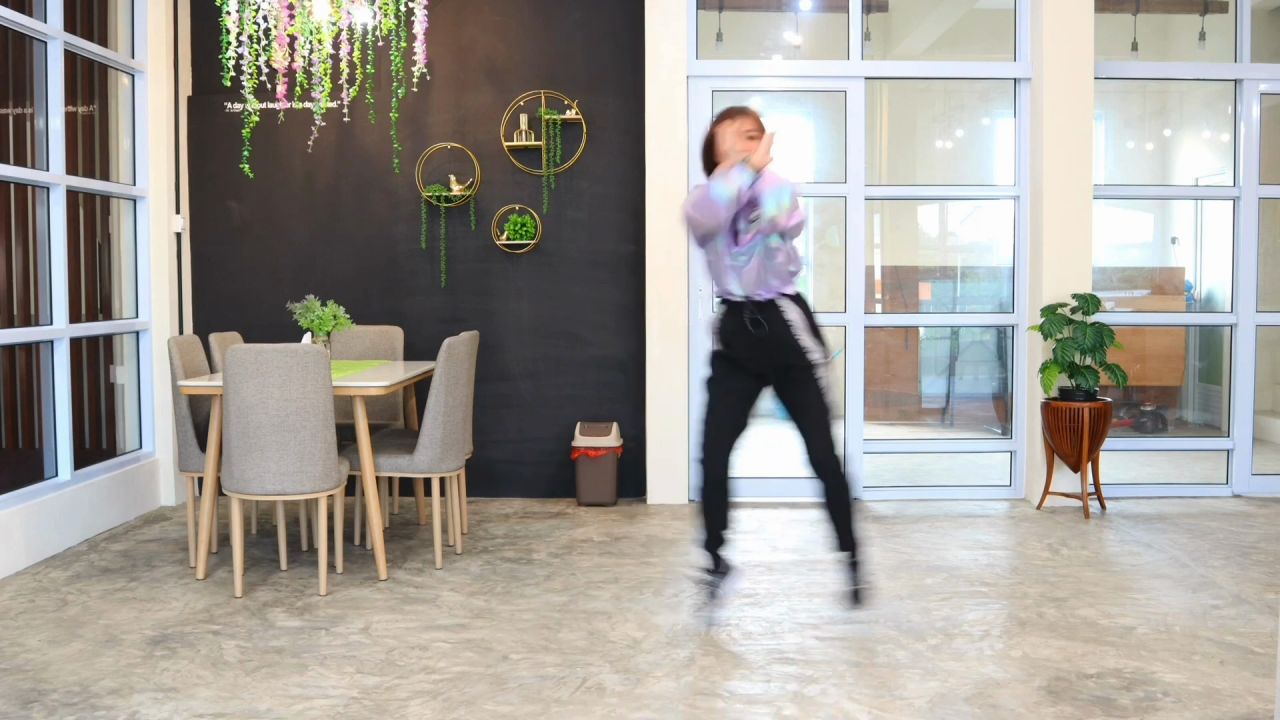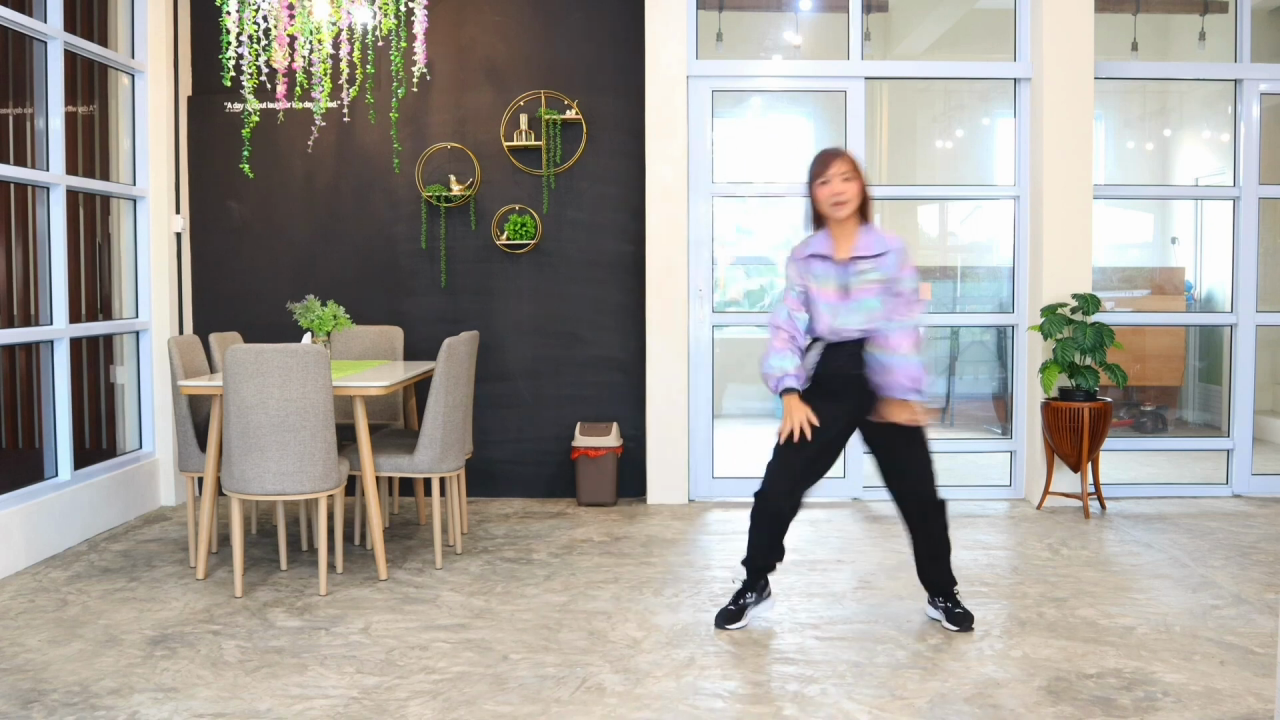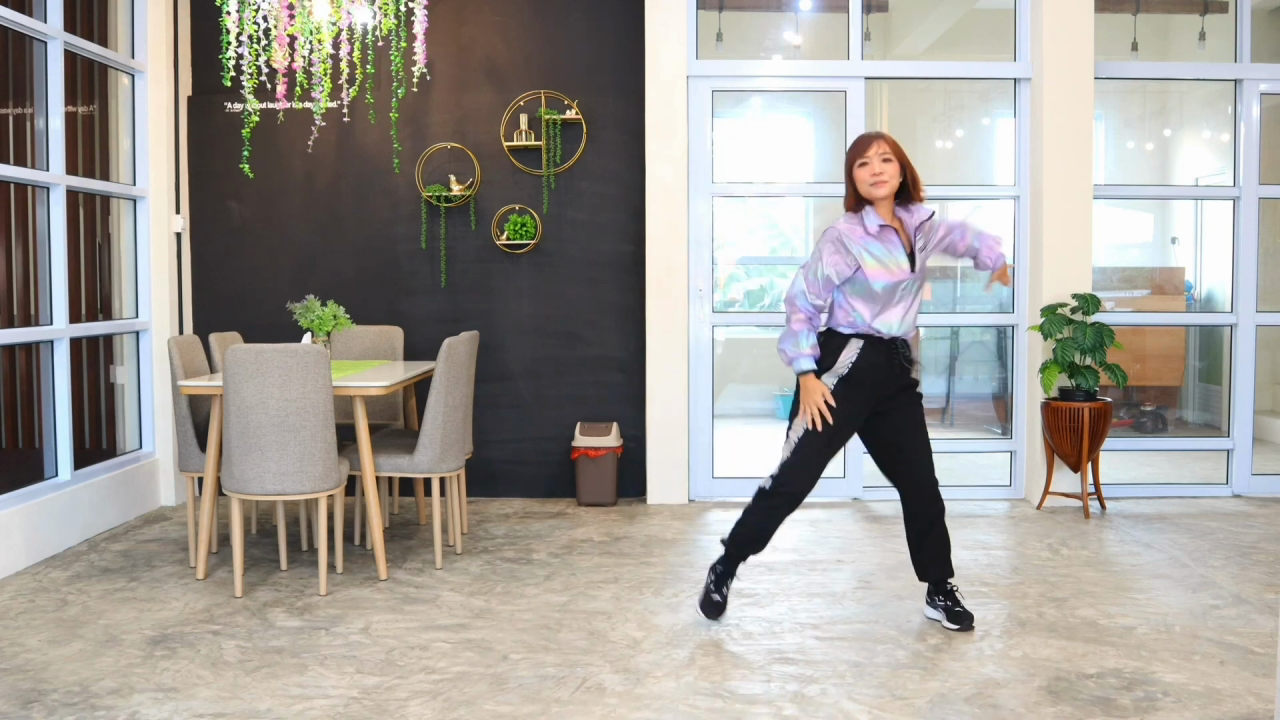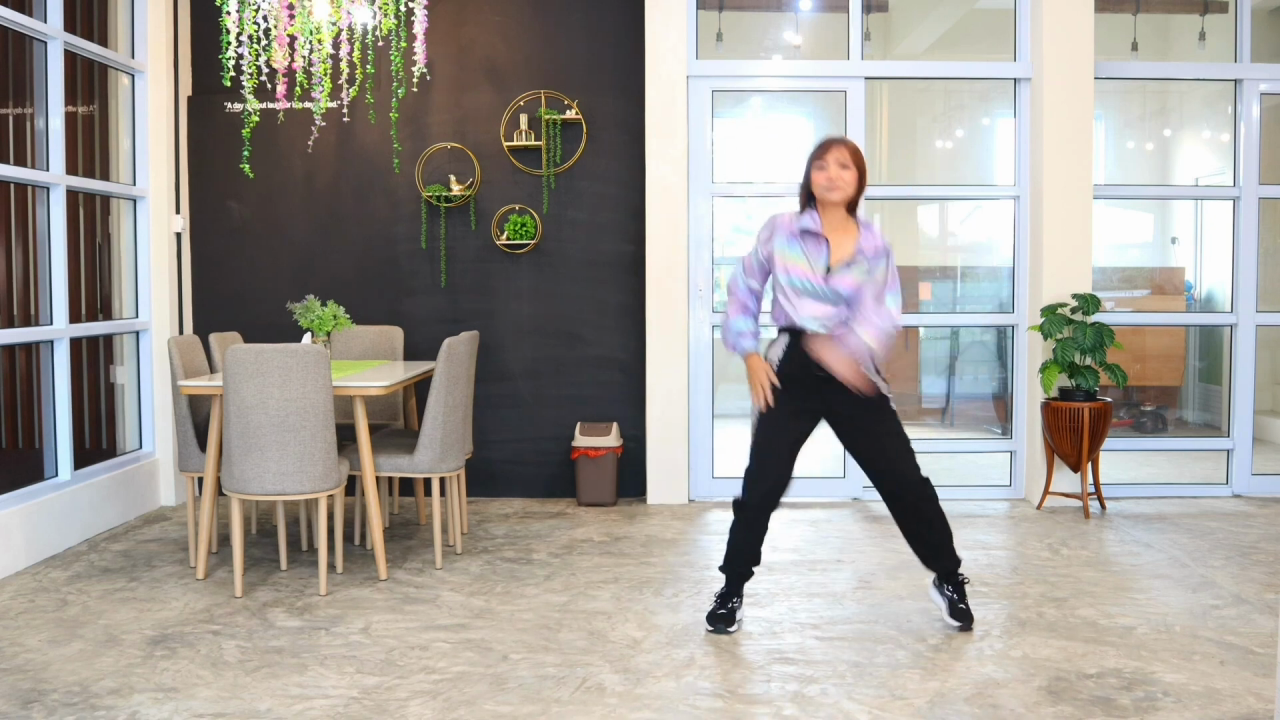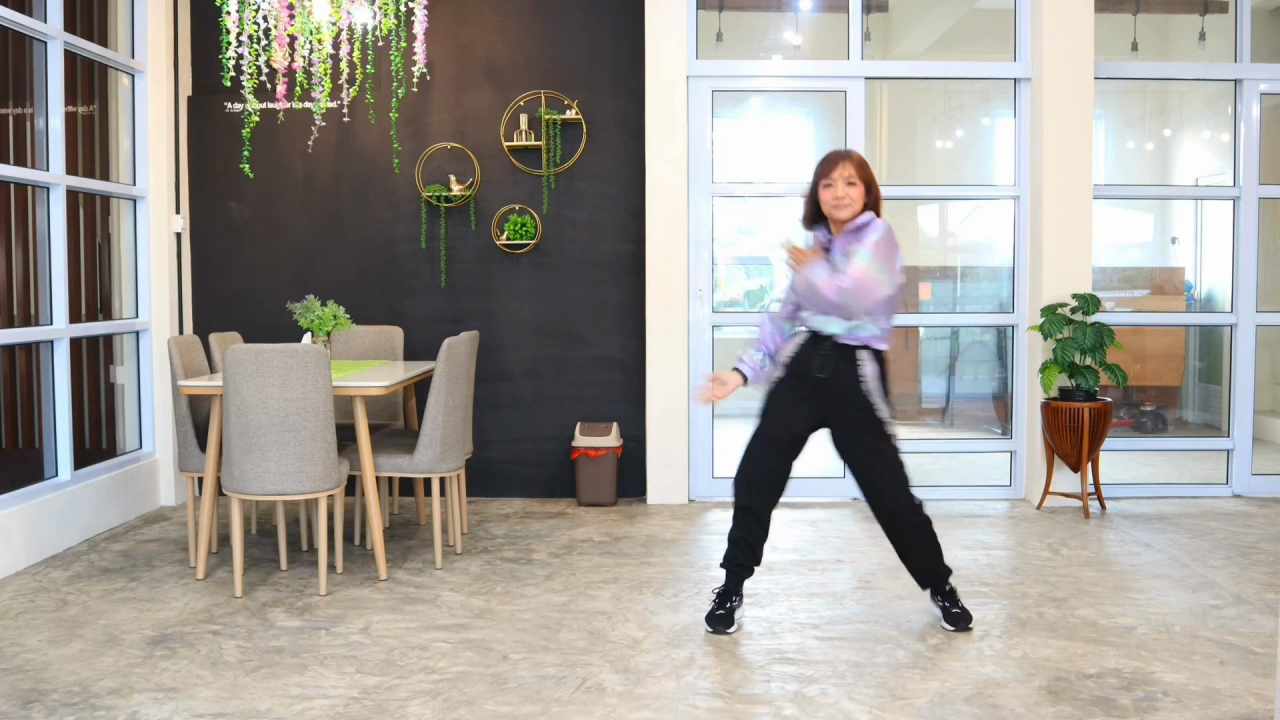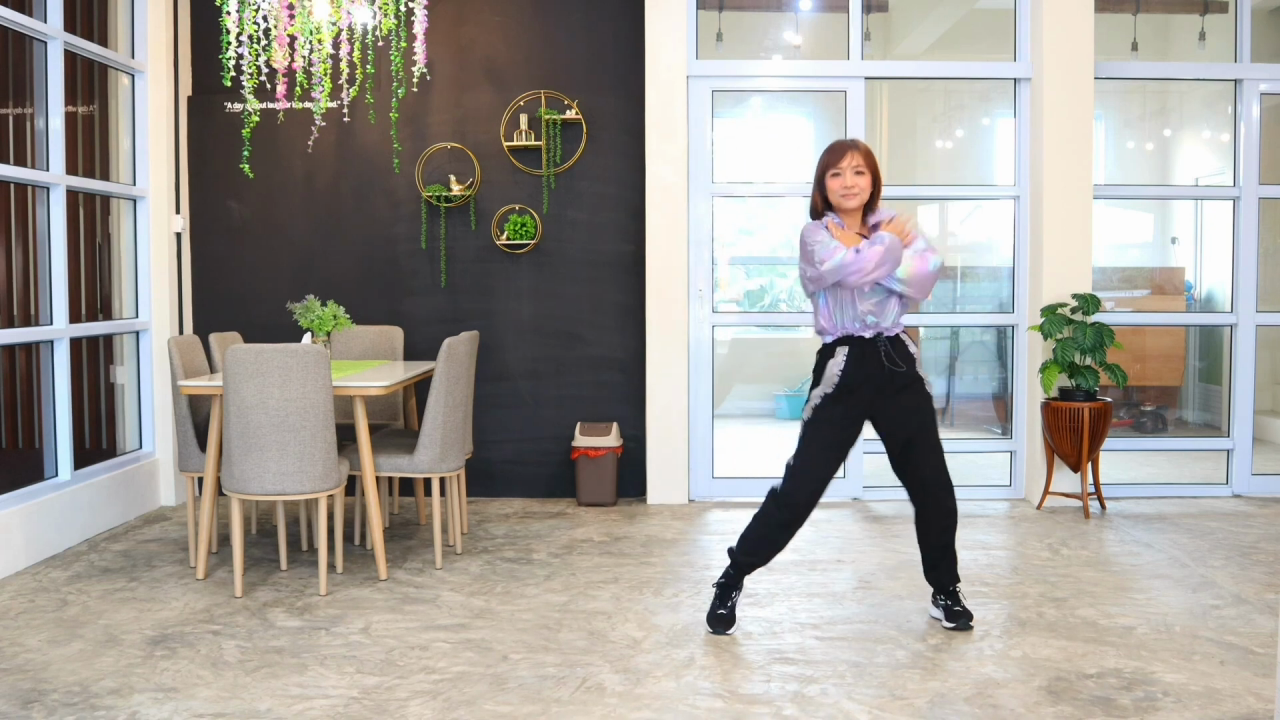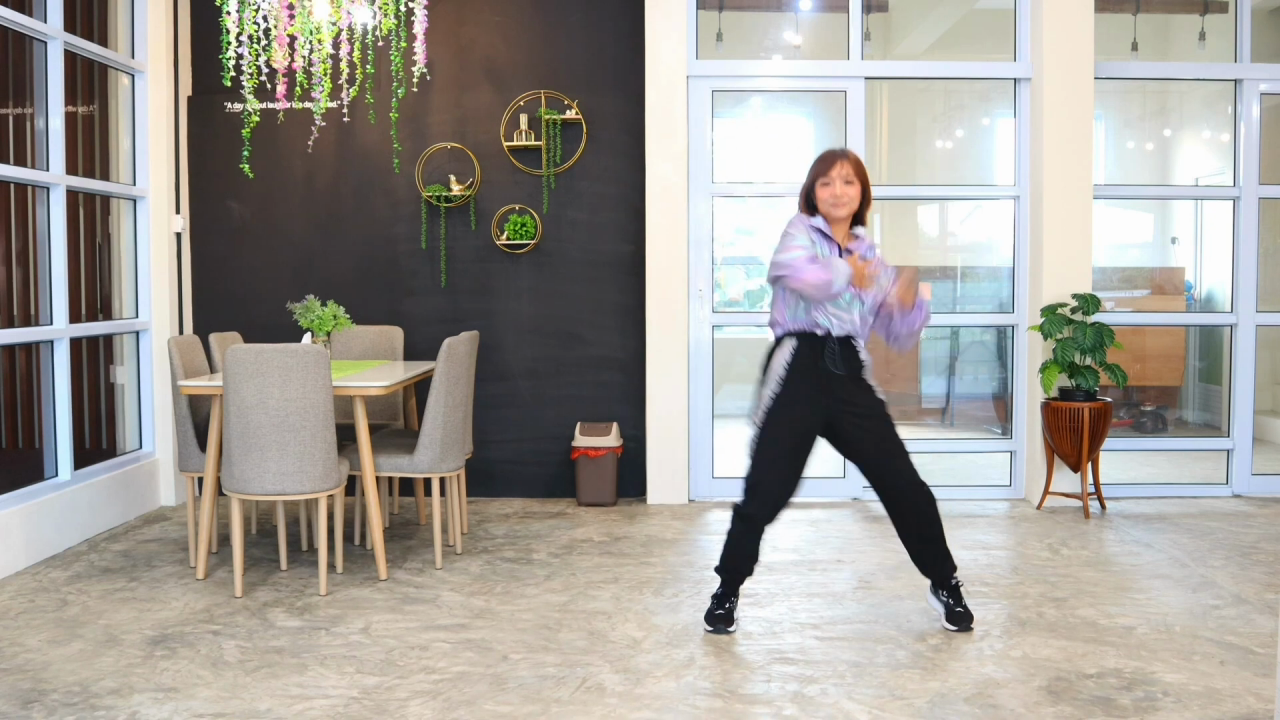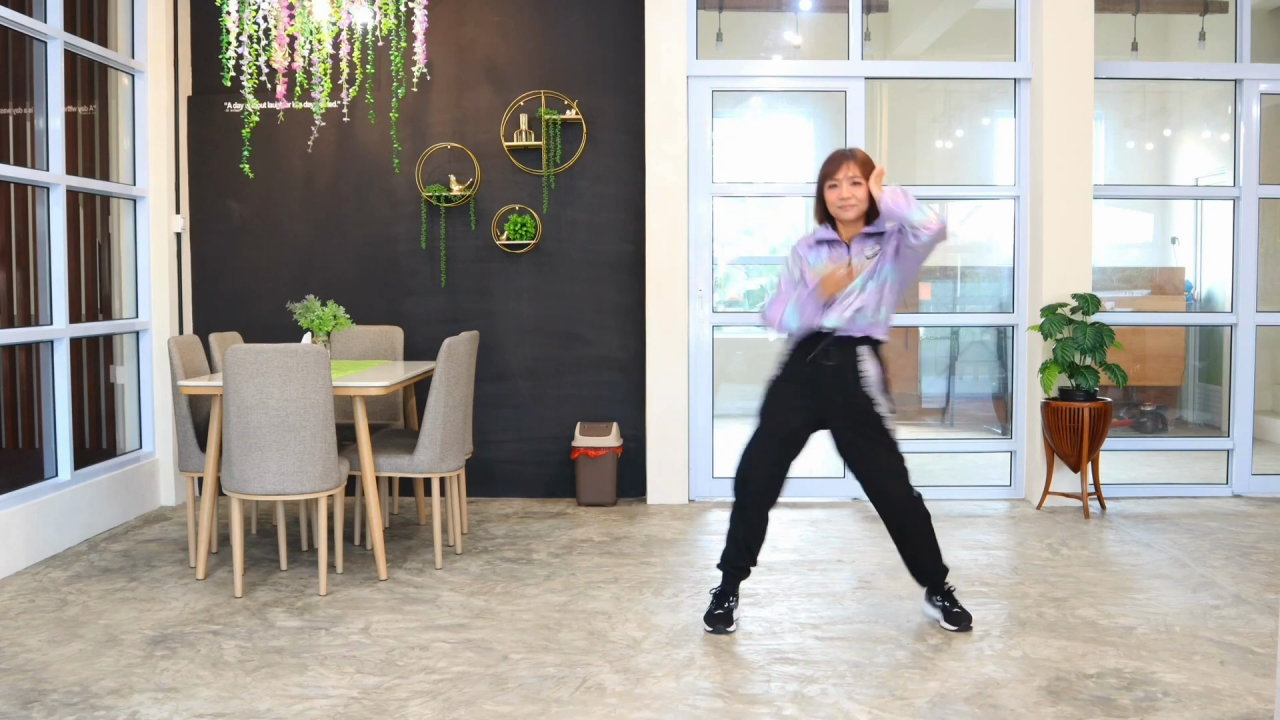
dt=0.3s
person 1, frame 1
left shoulder: (777, 187)
right shoulder: (707, 194)
left elbow: (788, 221)
right elbow: (705, 213)
left wrist: (761, 170)
right wrist: (744, 168)
left hip: (784, 329)
right hip: (734, 332)
left knee: (822, 449)
right knee: (712, 452)
left ankle: (850, 555)
right ankle: (715, 561)
person 1, frame 2
left shoulder: (890, 248)
right shoulder: (802, 257)
left elbow: (905, 321)
right elbow: (785, 329)
left wrist: (905, 392)
right wrist: (790, 393)
left hip: (877, 378)
right hip: (825, 373)
left knee: (918, 492)
right knee: (780, 486)
left ankle: (941, 593)
right ankle: (755, 583)
person 1, frame 3
left shoulder: (916, 220)
right shoulder: (844, 234)
left elbow: (950, 235)
right elbow: (803, 304)
left wrist: (992, 255)
right wrist: (808, 374)
left hip: (894, 370)
right hip: (846, 366)
left knee: (921, 484)
right knee: (794, 479)
left ankle: (939, 591)
right ankle: (724, 570)
person 1, frame 4
left shoulder: (874, 246)
right shoulder: (781, 230)
left elbow: (884, 316)
right elbow: (742, 292)
left wrist: (846, 349)
right wrist: (750, 353)
left hip: (853, 371)
right hip: (793, 367)
left knee: (904, 479)
right knee: (763, 484)
left ankle: (949, 579)
right ankle: (731, 590)
person 1, frame 5
left shoulder: (876, 233)
right shoulder: (815, 249)
left elbow: (852, 294)
right elbow: (786, 317)
left wrist: (807, 270)
right wrist: (742, 371)
left hip: (856, 375)
right hip: (805, 371)
left knee: (890, 496)
right knee: (756, 479)
left ankle: (941, 590)
right ankle: (731, 588)
person 1, frame 6
left shoulder: (891, 226)
right shoulder: (815, 236)
left elbow: (923, 278)
right elbow: (860, 270)
left wrist: (861, 251)
right wrist: (889, 244)
left hip: (899, 365)
right hip: (845, 369)
left knee: (933, 484)
right knee: (801, 486)
left ankle: (945, 591)
right ankle: (732, 580)
person 1, frame 7
left shoulder: (872, 260)
right shoulder: (800, 230)
left elbow: (901, 337)
right elbow: (797, 275)
left wrist: (908, 303)
right wrist: (848, 278)
left hip: (848, 378)
right hip: (796, 369)
left knee: (903, 484)
right knee: (767, 491)
left ankle: (943, 582)
right ankle: (728, 589)
person 1, frame 8
left shoulder: (894, 244)
right shoulder: (808, 249)
left elbow: (931, 229)
right elbow: (780, 318)
left wrist: (886, 196)
right wrist: (818, 293)
left hip: (858, 373)
right hip: (803, 367)
left knee: (892, 489)
right knee: (755, 477)
left ankle: (937, 589)
right ankle: (729, 587)
